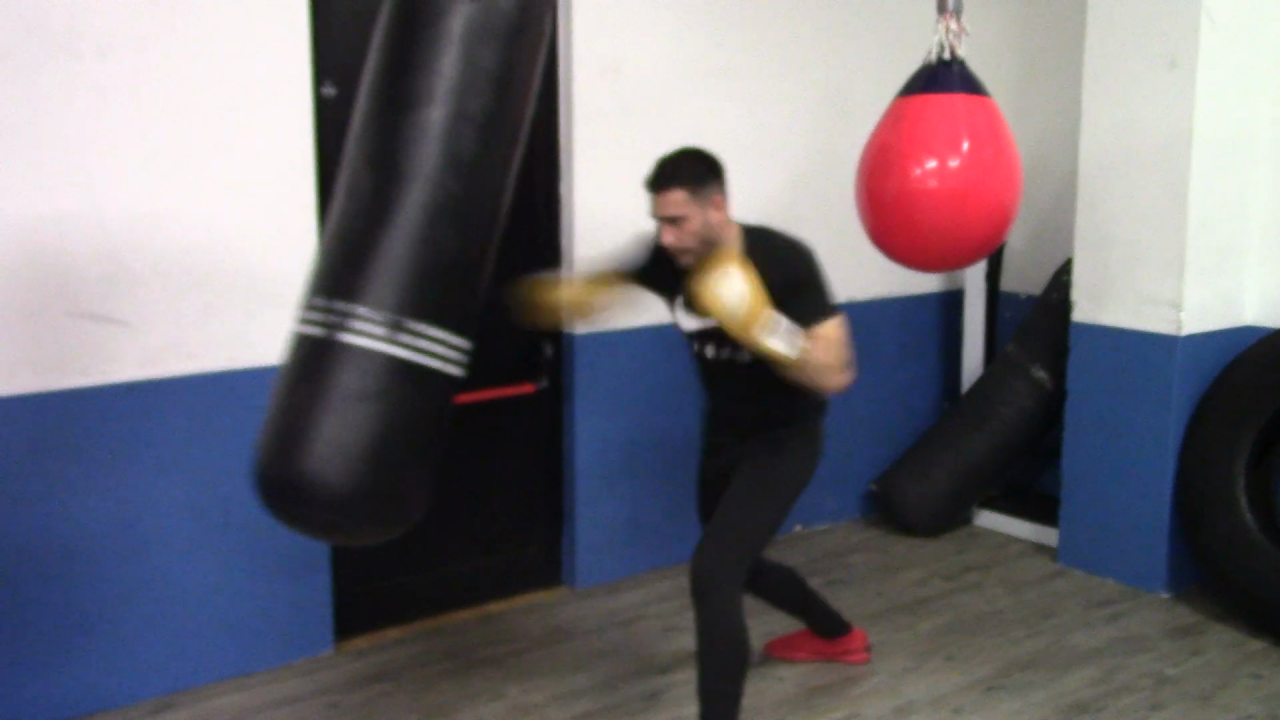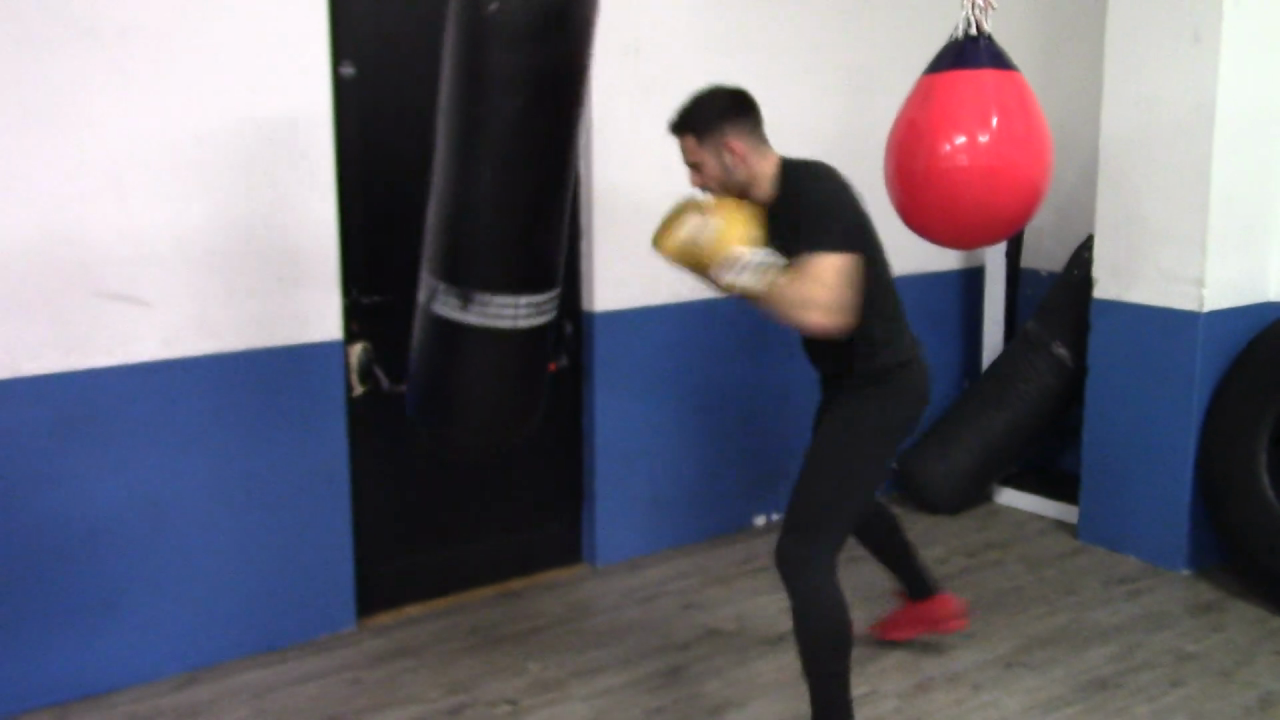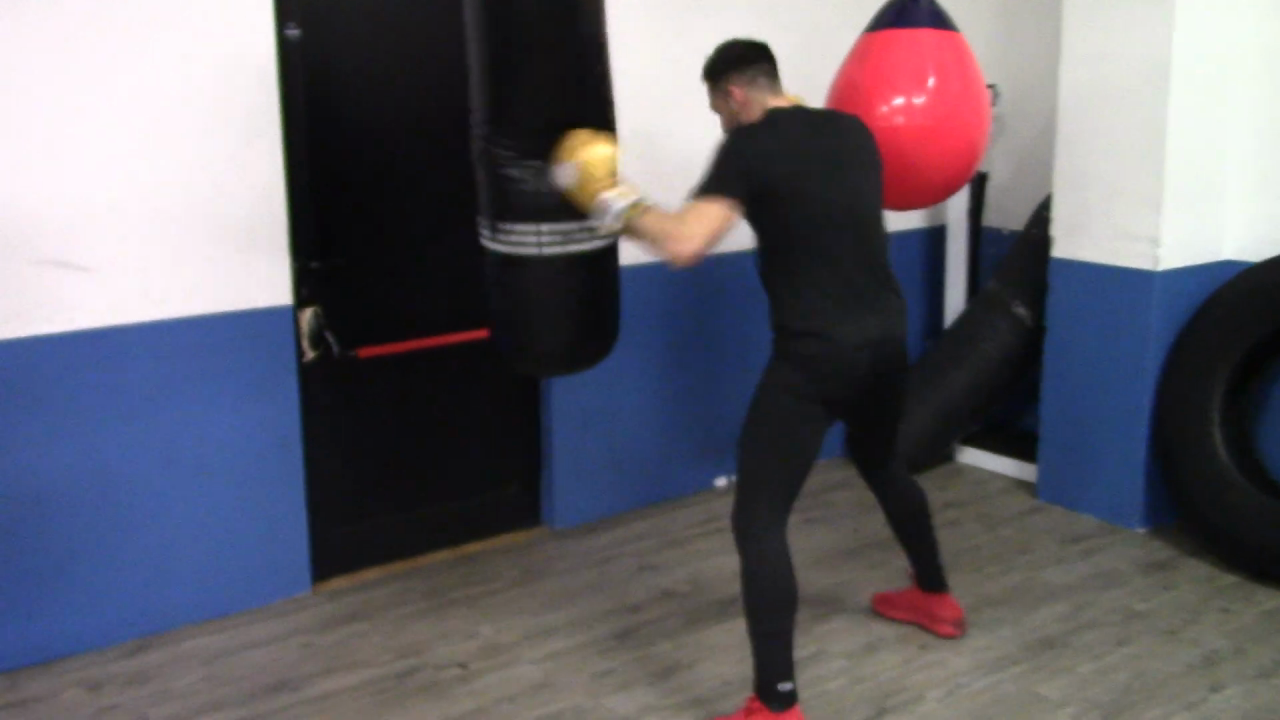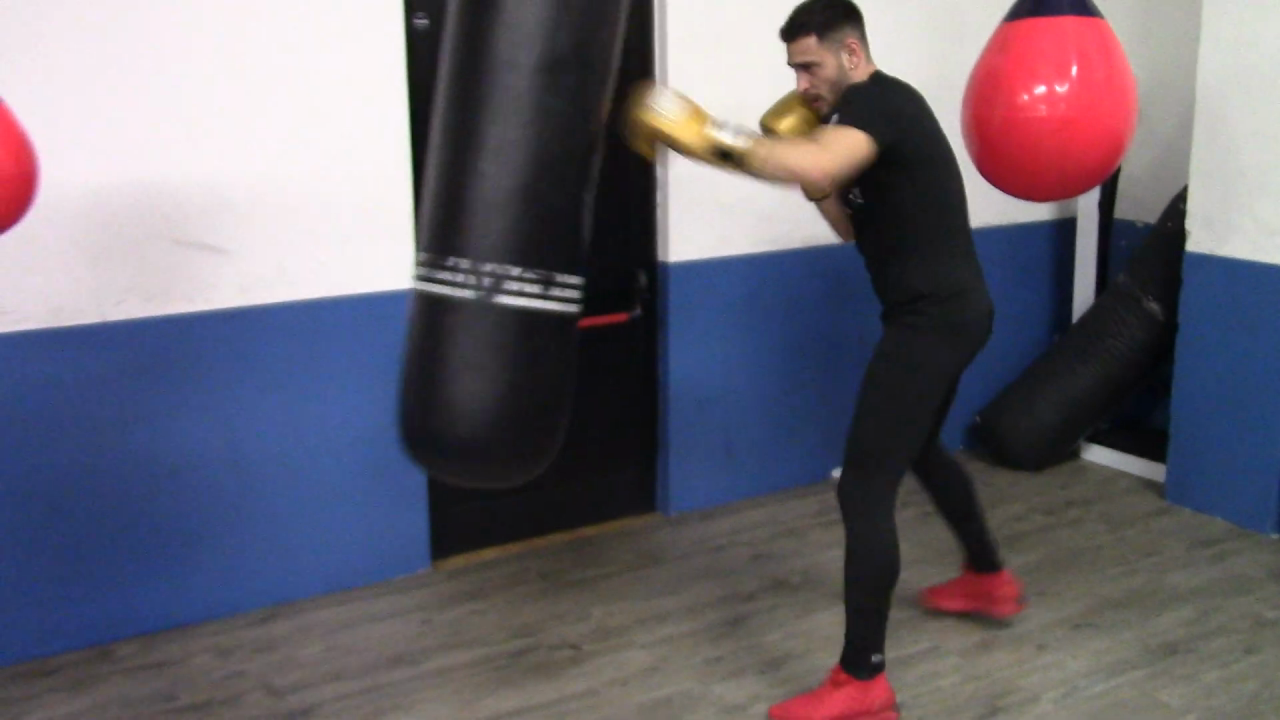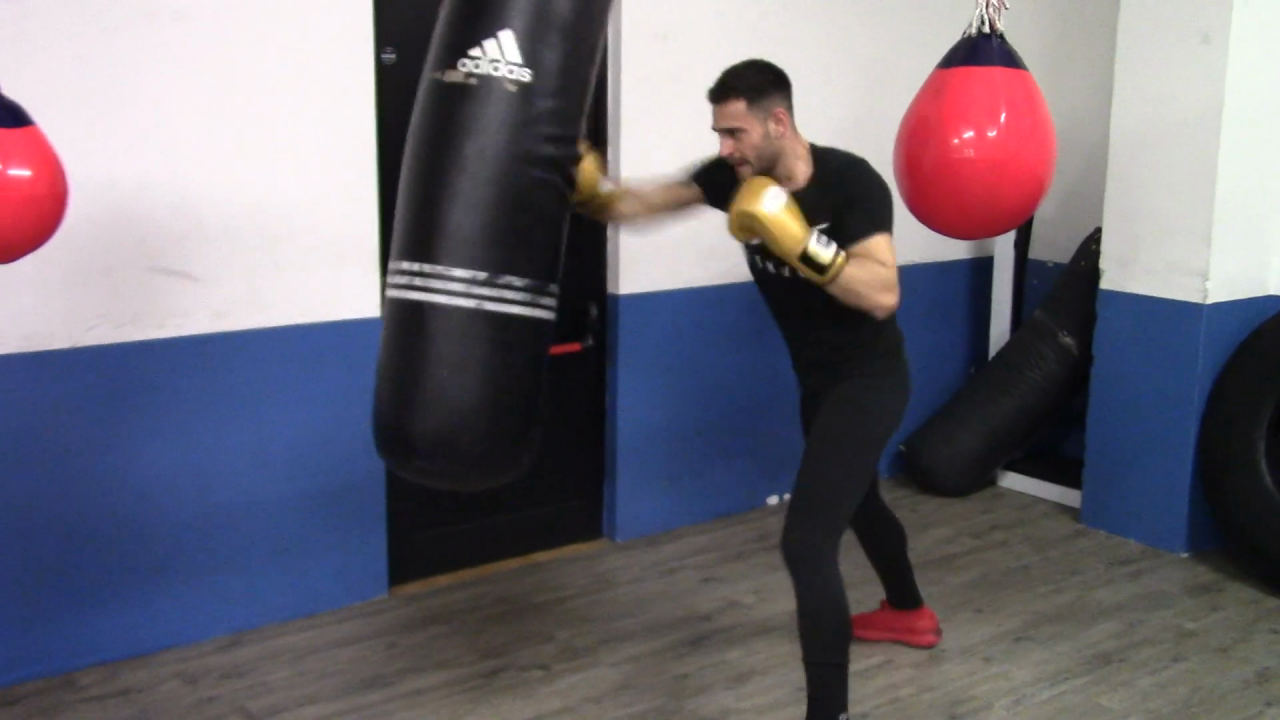
dt=1s
person 1, frame 1
left shoulder: (785, 261)
right shoulder: (669, 261)
left elbow: (833, 374)
right elbow: (591, 290)
left wrist: (765, 330)
right wrist: (554, 300)
left hip: (782, 442)
right hip: (725, 437)
left knee: (714, 578)
right knee: (739, 563)
right ankle: (838, 635)
person 1, frame 2
left shoulder: (815, 196)
right shoulder: (753, 194)
left elbow: (821, 313)
right elbow: (740, 261)
left wrist: (745, 268)
left hip: (879, 385)
right hip: (849, 381)
left knee: (801, 554)
right knee: (849, 502)
right ankle: (930, 602)
person 1, frame 3
left shoulder: (751, 145)
right shoulder: (853, 131)
left elbow: (682, 244)
left wrist: (605, 197)
left hip: (816, 350)
right hip: (887, 336)
left knee: (759, 519)
right knee: (880, 465)
right ankle: (934, 598)
person 1, frame 4
left shoulder: (885, 103)
right shoulder: (873, 110)
left elbow: (817, 167)
right elbow: (853, 224)
left wrist: (703, 136)
right wrist: (788, 149)
left hip: (934, 319)
right hip: (954, 308)
left knee: (863, 488)
right knee: (918, 449)
right ankle: (989, 577)
person 1, frame 5
left shoulder: (852, 181)
right shoulder: (738, 176)
left elbow: (881, 296)
right elbow: (640, 202)
left wrist: (801, 241)
right wrist: (593, 191)
left hip: (866, 378)
right hip: (820, 376)
left knee: (806, 545)
right knee: (854, 493)
right ankle: (910, 614)
